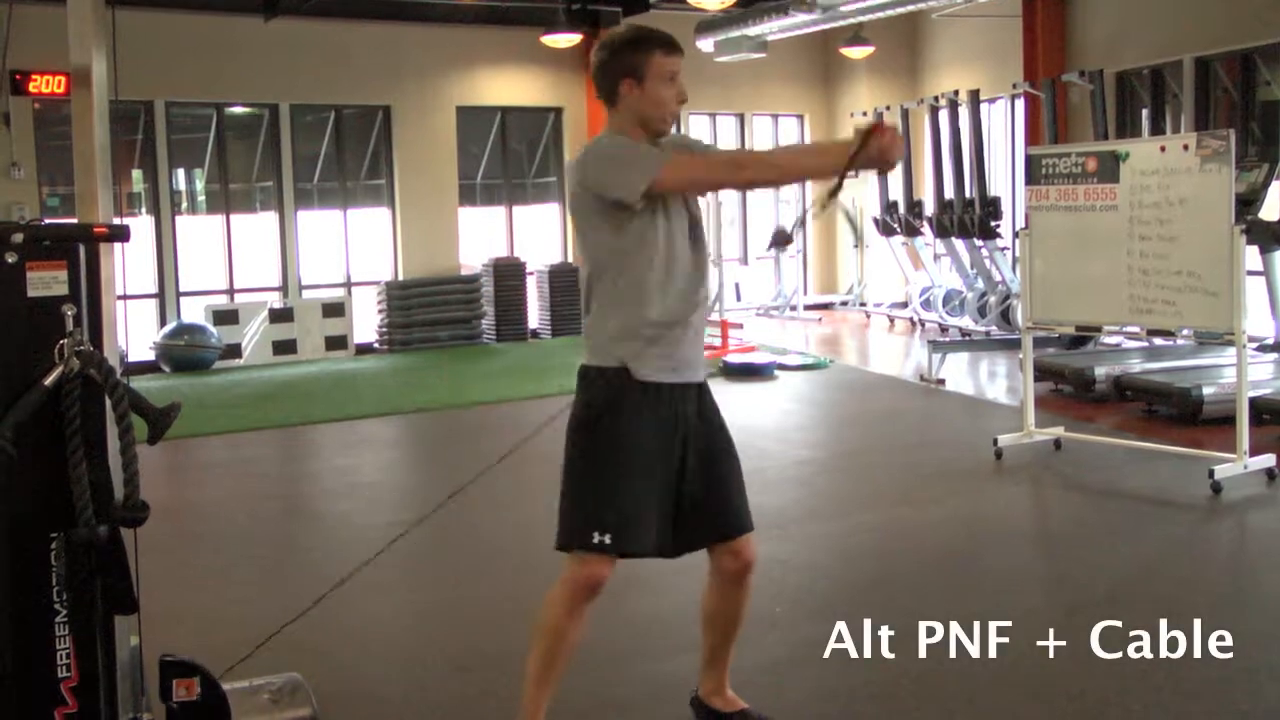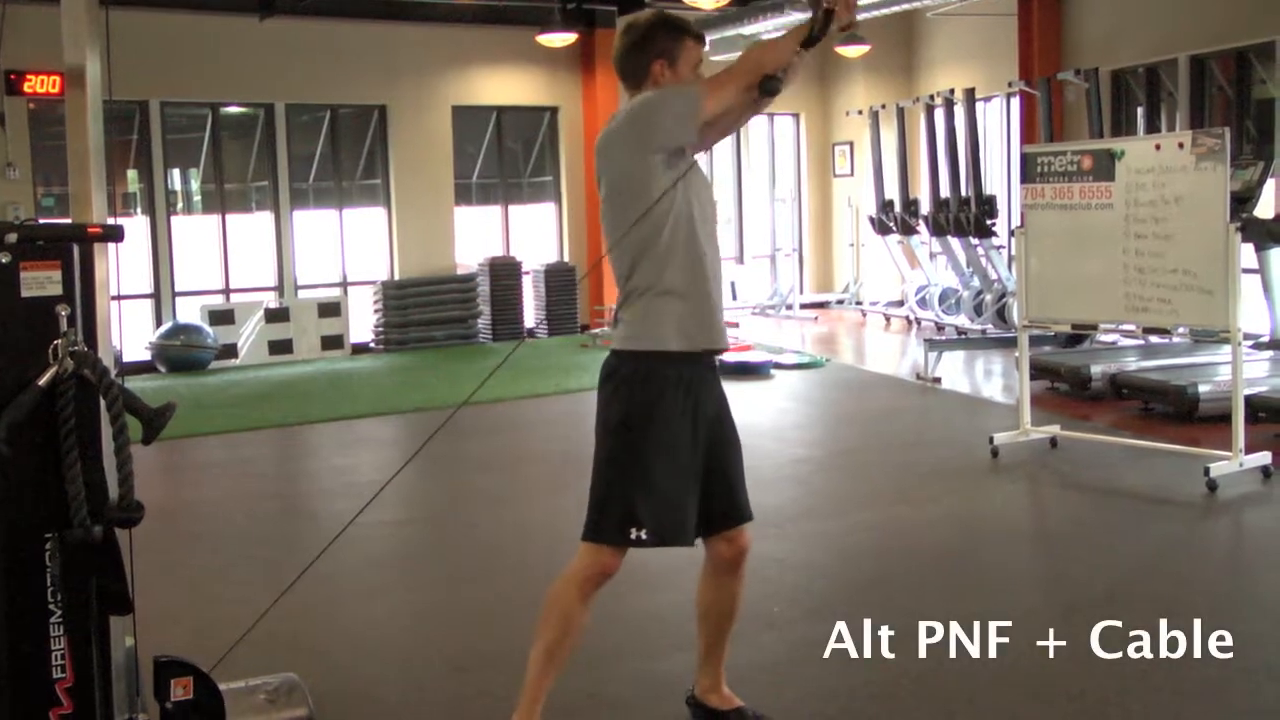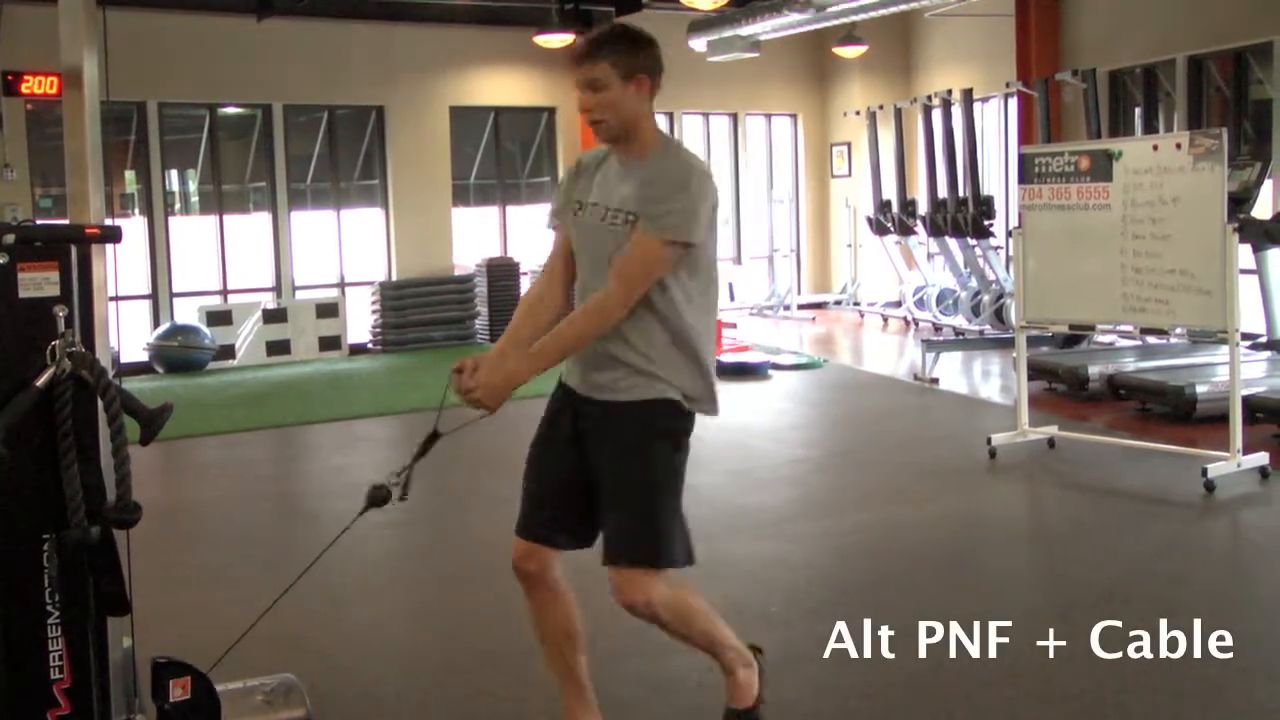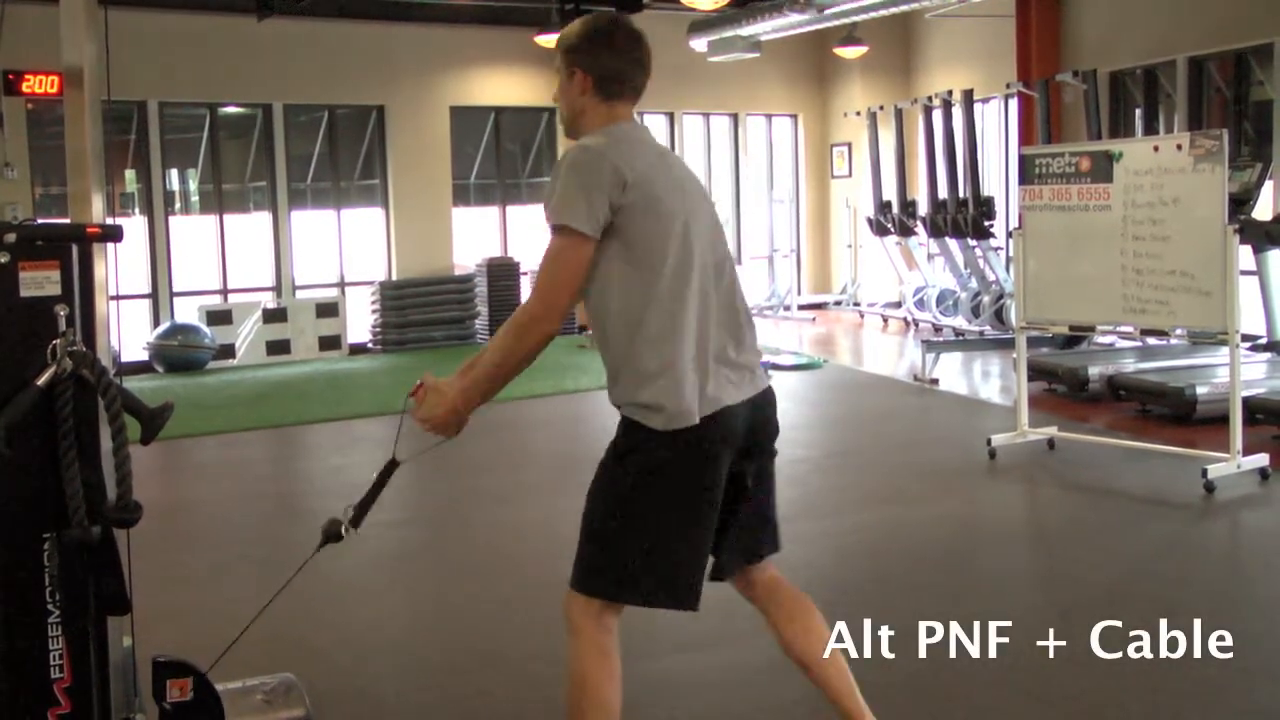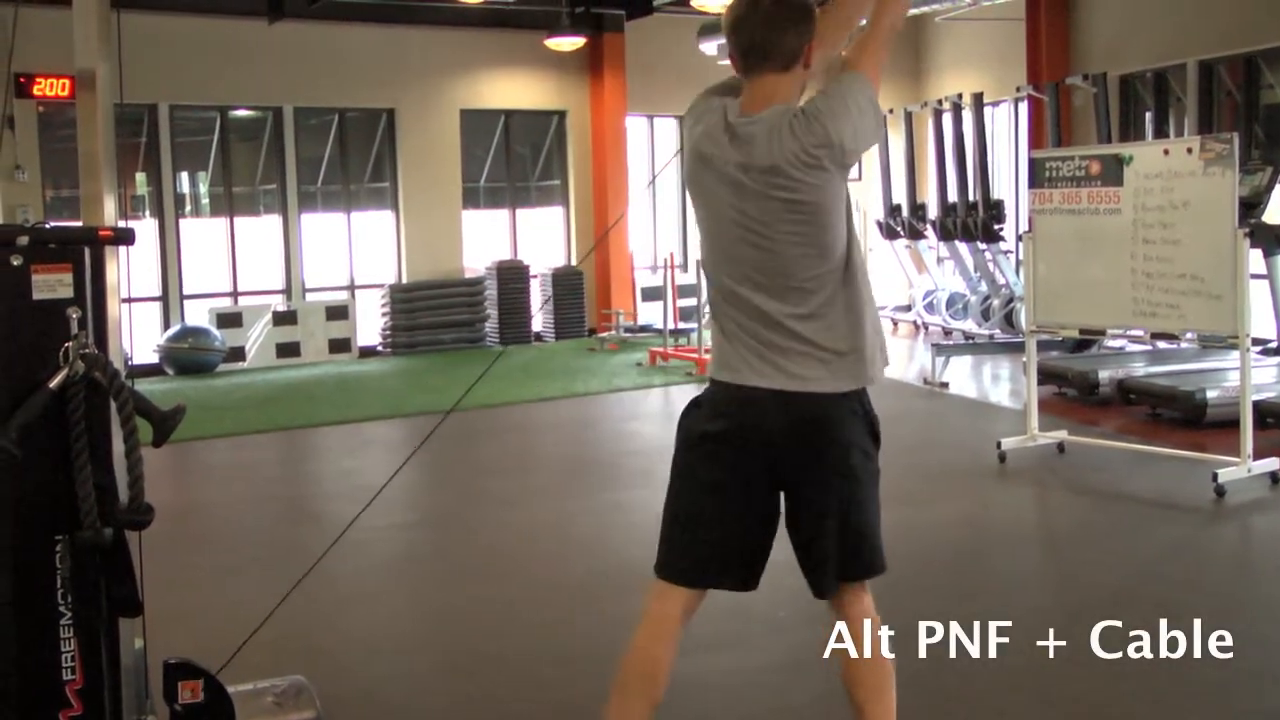
dt=0.7s
person 1, frame 1
left shoulder: (676, 151)
right shoulder: (598, 161)
left elbow: (752, 165)
right elbow: (722, 174)
left wrist: (845, 151)
right wrist: (847, 159)
left hip: (686, 386)
right hip: (622, 390)
left knee: (736, 556)
right knee: (589, 571)
person 1, frame 2
left shoulder: (663, 138)
right shoulder: (636, 126)
left elbow: (746, 101)
right elbow: (747, 70)
left hip: (695, 371)
right hip: (651, 372)
left knee: (730, 544)
right knee: (601, 557)
person 1, frame 3
left shoulder: (682, 176)
right shoulder: (581, 176)
left elbow: (616, 300)
right elbow: (552, 285)
left wrist: (516, 373)
right wrist: (495, 359)
left hip: (653, 403)
right hip: (581, 394)
left knee: (639, 585)
right knee: (534, 560)
left ankle: (737, 661)
person 1, frame 4
left shoulder: (592, 160)
right shoulder: (661, 160)
left elbow: (547, 311)
right elbow: (596, 299)
left wrist: (462, 396)
right wrist: (476, 372)
left hip: (673, 420)
right hip: (746, 402)
left knee: (590, 608)
right knee: (756, 573)
person 1, frame 5
left shoulder: (703, 127)
right shoulder: (819, 134)
left elbow: (793, 61)
left hip: (735, 401)
right hip: (830, 404)
left knee: (671, 598)
right knee: (853, 600)
